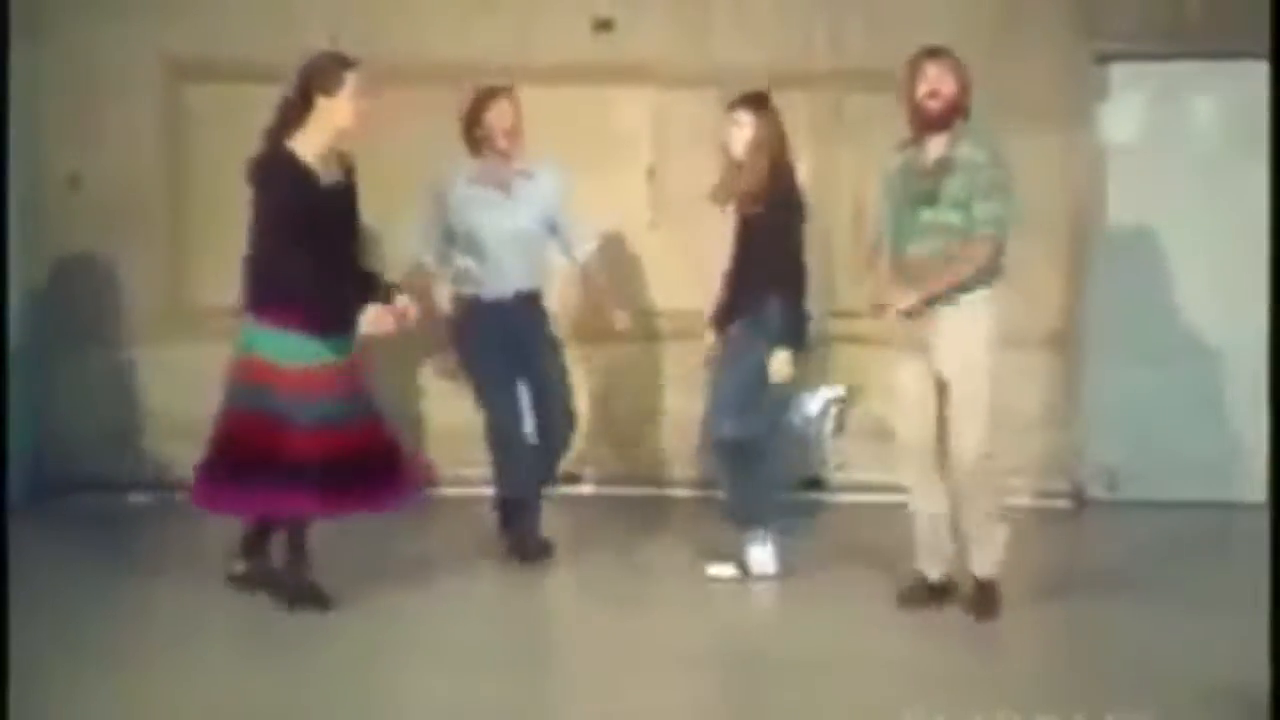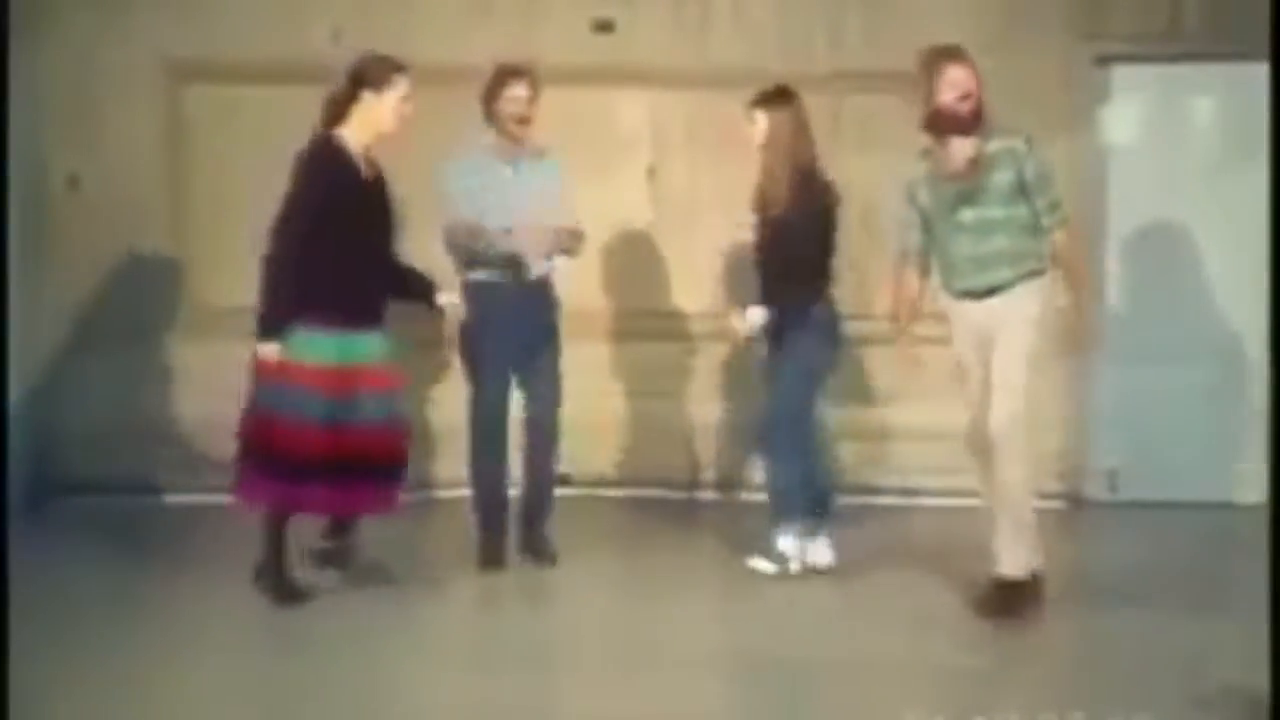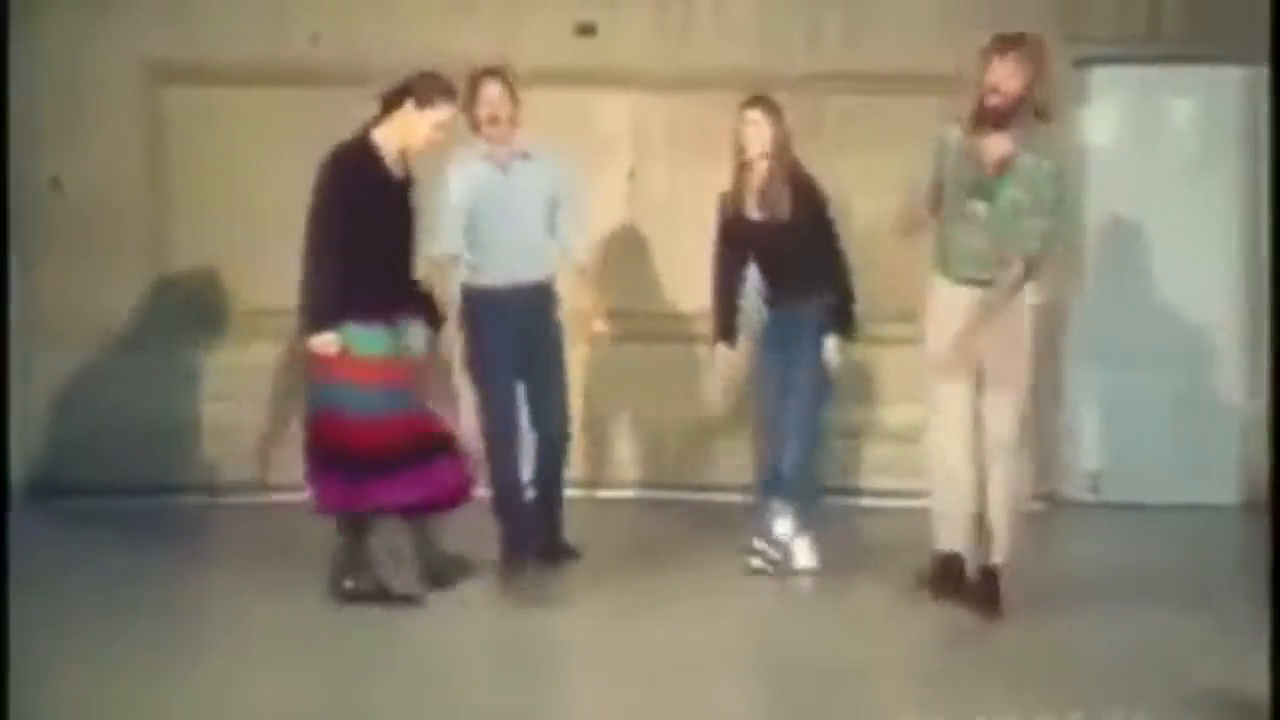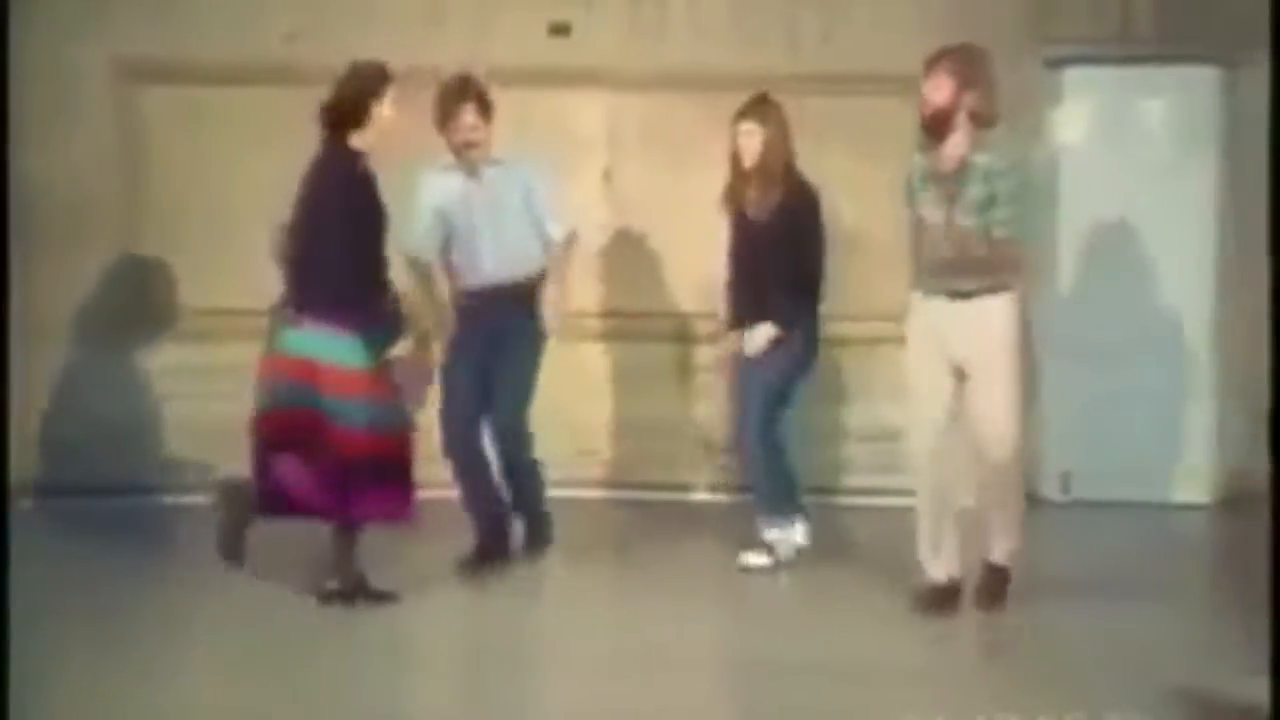
dt=0.7s
person 1, frame 1
left shoulder: (982, 159)
right shoulder: (899, 167)
left elbow: (987, 250)
right elbow: (886, 248)
left wrist: (921, 290)
right wrist: (892, 292)
left hip: (965, 314)
right hip: (915, 320)
left knee: (968, 450)
right knee: (914, 444)
left ankle: (985, 573)
right ankle: (934, 571)
person 1, frame 2
left shoulder: (1014, 151)
right shoulder: (919, 177)
left elbow: (1053, 228)
right elbow: (911, 261)
left wrist: (1081, 296)
right wrist: (898, 328)
left hip: (1016, 302)
right hip: (961, 311)
left knee: (1005, 427)
right knee: (983, 436)
left ankle: (1018, 574)
right ankle: (1018, 563)
person 1, frame 3
left shoulder: (1040, 167)
right shoulder: (953, 141)
left elbow: (1027, 256)
left wrist: (985, 318)
right wrist: (918, 216)
left hip: (1004, 305)
right hip: (948, 296)
left knee: (1003, 434)
right knee: (948, 424)
left ankle: (992, 562)
right ankle: (950, 554)
person 1, frame 4
left shoulder: (996, 167)
right shoulder: (919, 165)
left elbow: (1009, 254)
left wrist: (961, 244)
left hip: (988, 313)
right hip: (929, 314)
left knee: (999, 442)
right knee: (926, 445)
left ankle: (999, 558)
right ankle: (940, 574)
person 2, frame 1
left shoulder: (340, 167)
right shoulder: (278, 170)
right elbow: (284, 260)
left wrist: (381, 294)
right wrist: (352, 315)
left hip: (320, 326)
right hip: (285, 327)
left knee: (316, 442)
right knee: (298, 443)
left ankle: (251, 556)
right ankle: (293, 565)
person 2, frame 2
left shoulder: (372, 170)
right shoulder: (320, 161)
right elbow: (285, 247)
left wrist: (428, 292)
right wrist: (271, 327)
left hip: (361, 329)
right hip: (310, 328)
left knee: (368, 444)
right knee: (300, 444)
left ankle: (338, 539)
right ankle: (271, 562)
person 2, frame 3
left shoulder: (399, 173)
right shoulder: (349, 163)
right elbow: (322, 246)
left wrist: (425, 314)
right wrist: (320, 321)
left hip: (384, 327)
right hip: (352, 330)
left knee: (384, 445)
right knee: (372, 444)
left ankle: (357, 569)
person 2, frame 4
left shoulder: (333, 169)
right shoulder: (349, 174)
right elbow: (353, 263)
right wrist: (388, 327)
left hip: (310, 328)
right hip: (332, 334)
left knee: (350, 447)
right knee: (357, 446)
left ankle: (343, 572)
person 3, frame 1
left shoulder: (544, 182)
right shoulder: (456, 190)
left elbow: (576, 247)
right elbow: (433, 257)
right wrist: (431, 297)
left hip: (527, 311)
right hip: (478, 317)
left knee: (558, 418)
right knee: (505, 422)
left ankle: (520, 507)
right ankle: (518, 523)
person 3, frame 2
left shoulder: (548, 165)
right shoulder: (466, 166)
left elbow: (572, 236)
right elbow: (456, 238)
left wrist: (547, 236)
right wrist: (506, 242)
left hip: (537, 297)
right hip: (488, 298)
left knee: (545, 414)
right knee: (489, 417)
left ankle: (533, 525)
right ankle: (491, 533)
person 3, frame 3
left shoulder: (545, 167)
right shoulder: (459, 172)
left elbow: (569, 241)
right elbow: (444, 252)
left hip: (538, 303)
right hip: (487, 305)
left knee: (553, 422)
right knee: (500, 426)
left ankle: (546, 531)
right ankle: (516, 540)
person 3, frame 4
left shoulder: (522, 175)
right shoulder: (435, 185)
left elbow: (561, 236)
right elbow: (424, 256)
left wrist: (554, 282)
right wrist: (443, 302)
left hip: (522, 304)
right hip: (472, 310)
left knee: (506, 414)
right knee: (457, 424)
left ankle: (530, 508)
right ankle: (492, 536)
person 4, frame 1
left shoulder: (778, 193)
right shoulder: (750, 192)
left elbow: (790, 273)
left wrist: (787, 344)
right wrist: (720, 324)
left hip: (770, 327)
right hip: (749, 325)
left knee: (728, 418)
right knee: (744, 436)
right ankle: (759, 552)
person 4, frame 2
left shoulder: (809, 191)
right shoulder: (780, 188)
left elbow: (810, 267)
left wrist: (765, 311)
right wrist: (762, 314)
left hip: (809, 325)
right hip: (788, 325)
left knee: (784, 429)
right knee: (789, 431)
left ankle: (799, 544)
right ankle: (807, 541)
person 4, frame 3
left shoulder: (802, 192)
right shoulder: (734, 203)
left elbow: (832, 262)
right elbow: (728, 270)
left wrist: (836, 329)
right wrist: (724, 334)
left hip: (815, 316)
right hip: (780, 318)
left knee: (797, 426)
right knee: (778, 429)
left ankle: (786, 530)
right ankle: (796, 541)
person 4, frame 4
left shoulder: (798, 197)
right shoulder: (742, 195)
left elbow: (807, 271)
left wrist: (775, 324)
right wrist: (738, 323)
left hip: (788, 331)
right hip: (757, 326)
left knee: (754, 425)
right knee: (754, 427)
left ankle: (781, 531)
right ankle: (786, 524)
